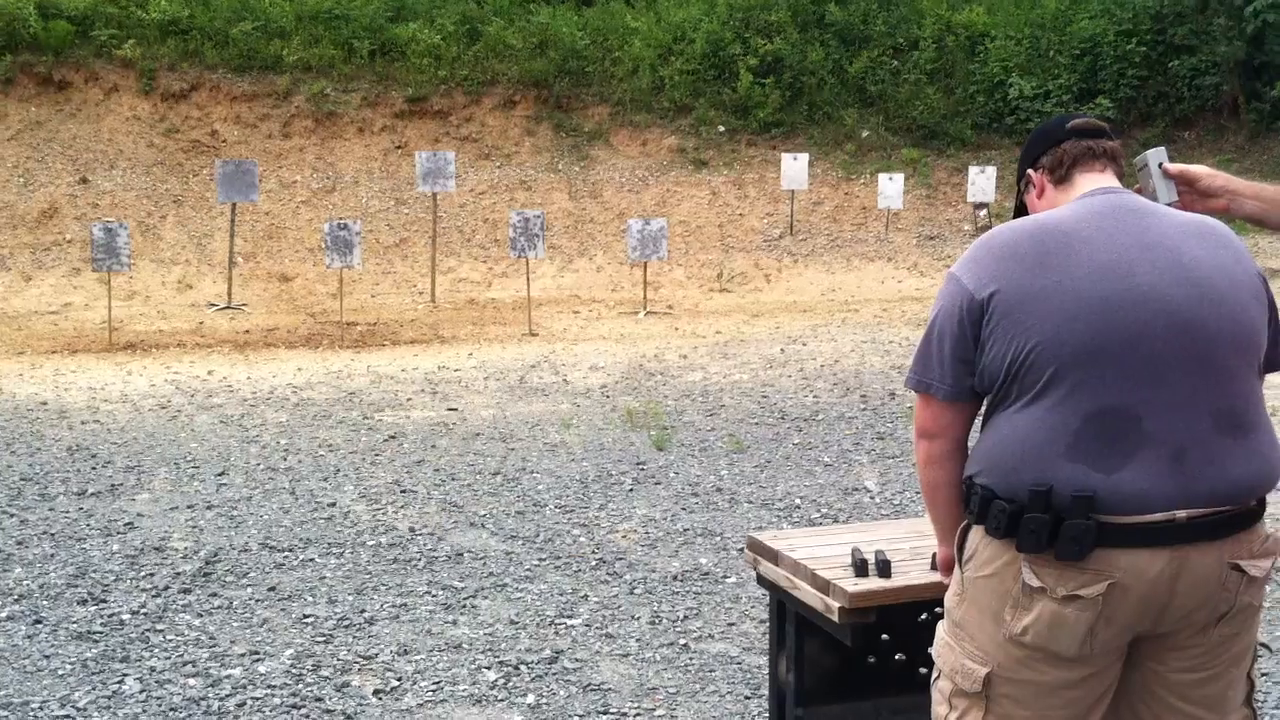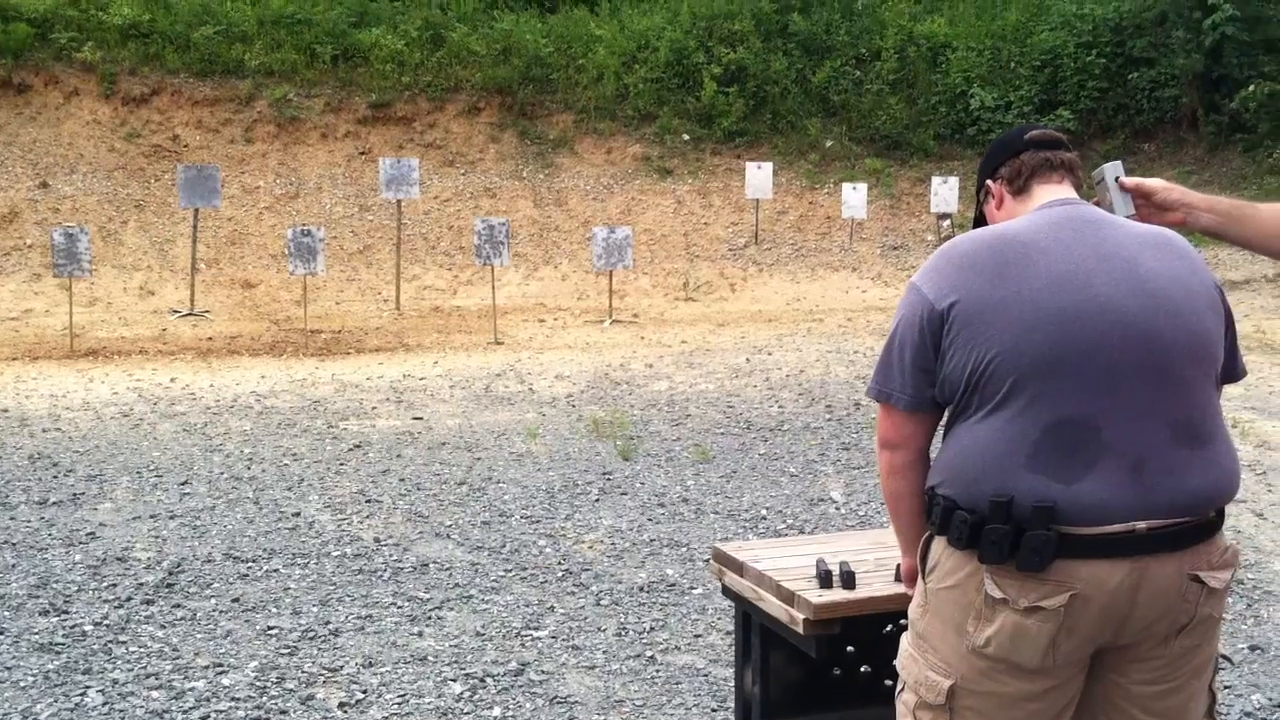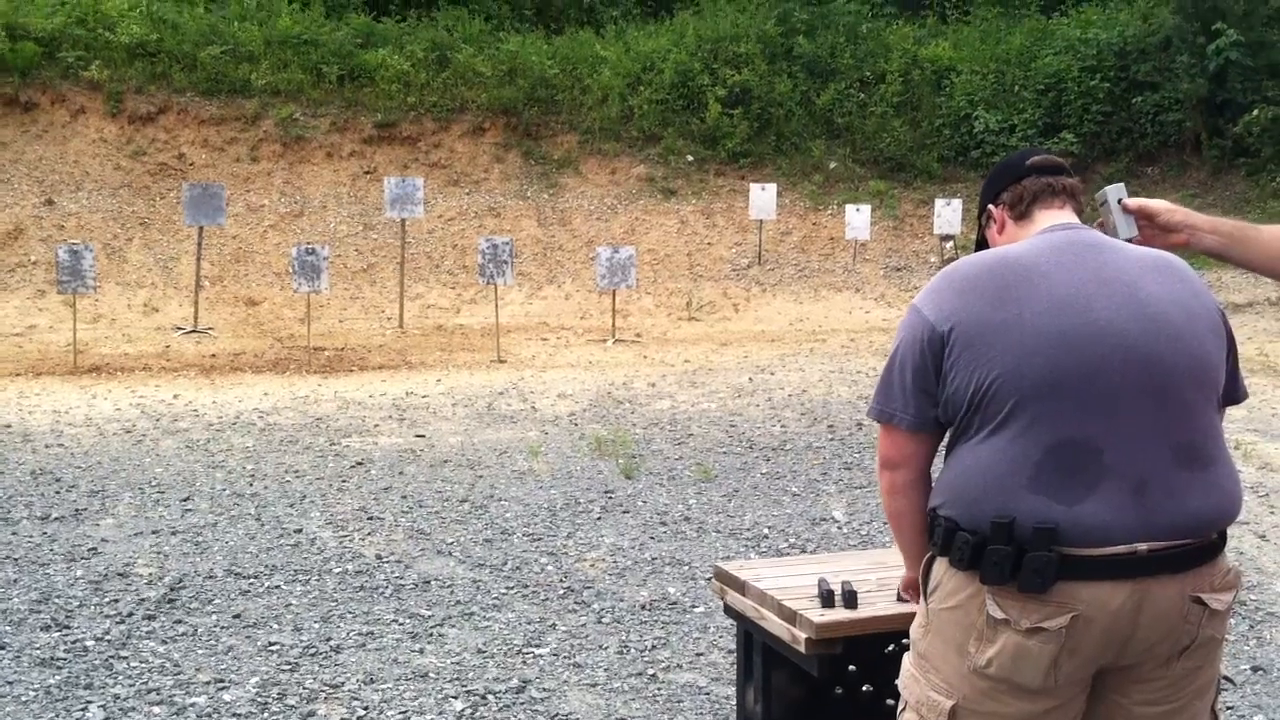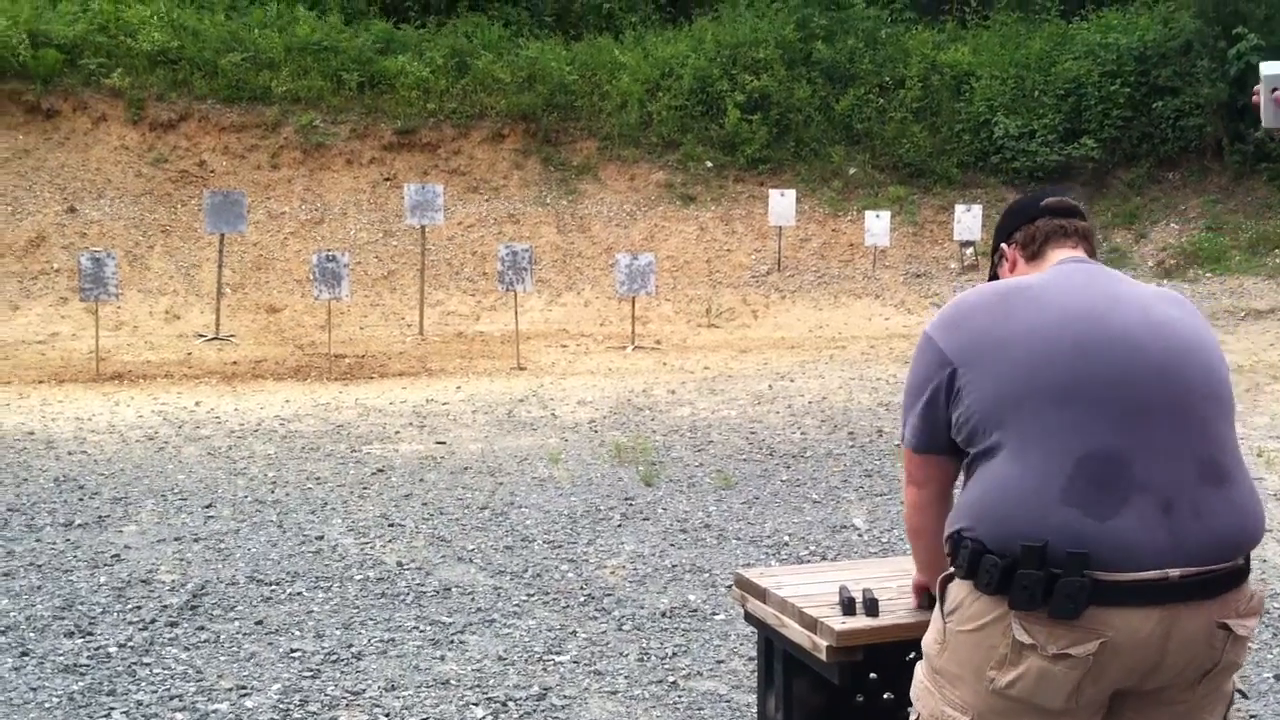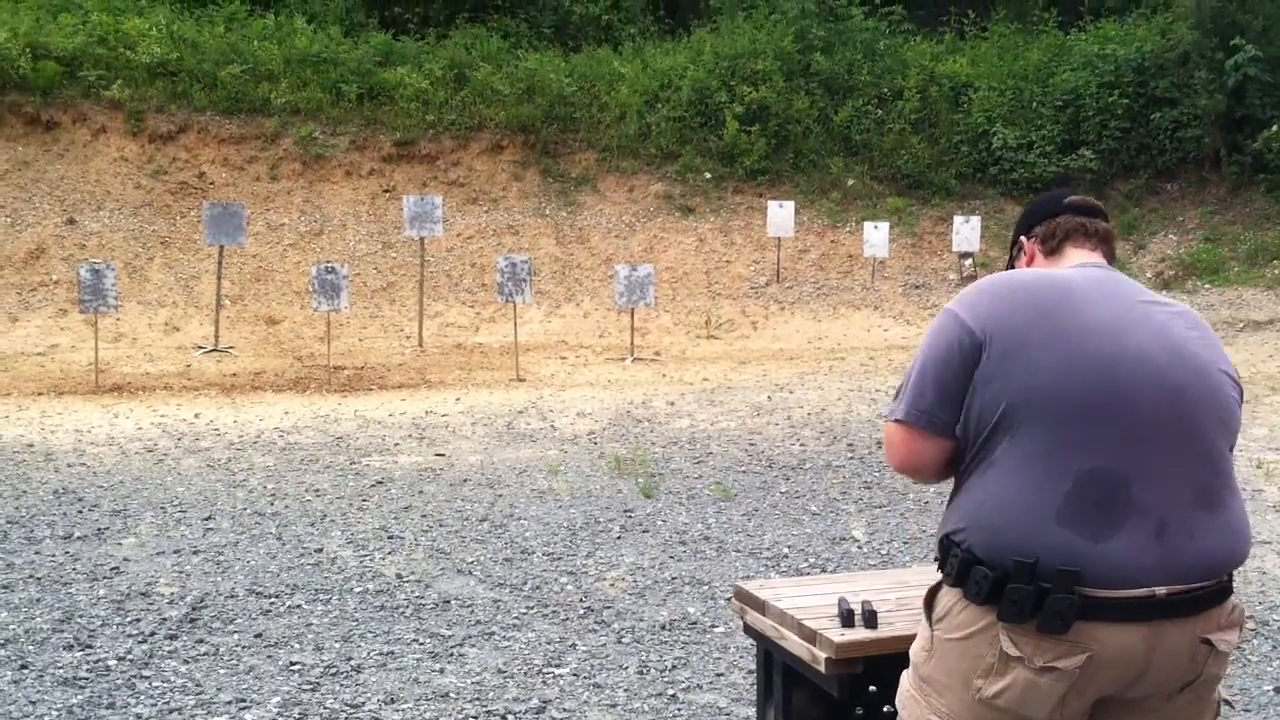
dt=0.3s
person 1, frame 1
left shoulder: (996, 259)
right shoulder: (1229, 250)
left elbow: (937, 433)
left wrist: (954, 541)
left hip: (1054, 566)
right hip: (1220, 557)
person 1, frame 2
left shoulder: (957, 268)
right shoulder: (1185, 262)
left elbow: (900, 444)
right elbow: (1194, 415)
left wrist: (917, 554)
left hip: (1014, 578)
right hip: (1178, 568)
person 1, frame 3
left shoulder: (956, 293)
right shoulder: (1187, 286)
left elbow: (900, 462)
right elbow: (1197, 432)
left wrist: (921, 567)
left hip: (1019, 596)
right hip: (1183, 588)
person 1, frame 4
left shoulder: (967, 319)
right shoulder: (1182, 315)
left elbow: (925, 483)
left wrist: (933, 573)
left hip: (1040, 615)
right hip: (1206, 610)
person 1, frame 5
left shoulder: (994, 303)
right shoulder: (1196, 333)
left elbow: (908, 451)
right elbow: (1196, 468)
left hip: (1027, 628)
right hip: (1186, 626)
